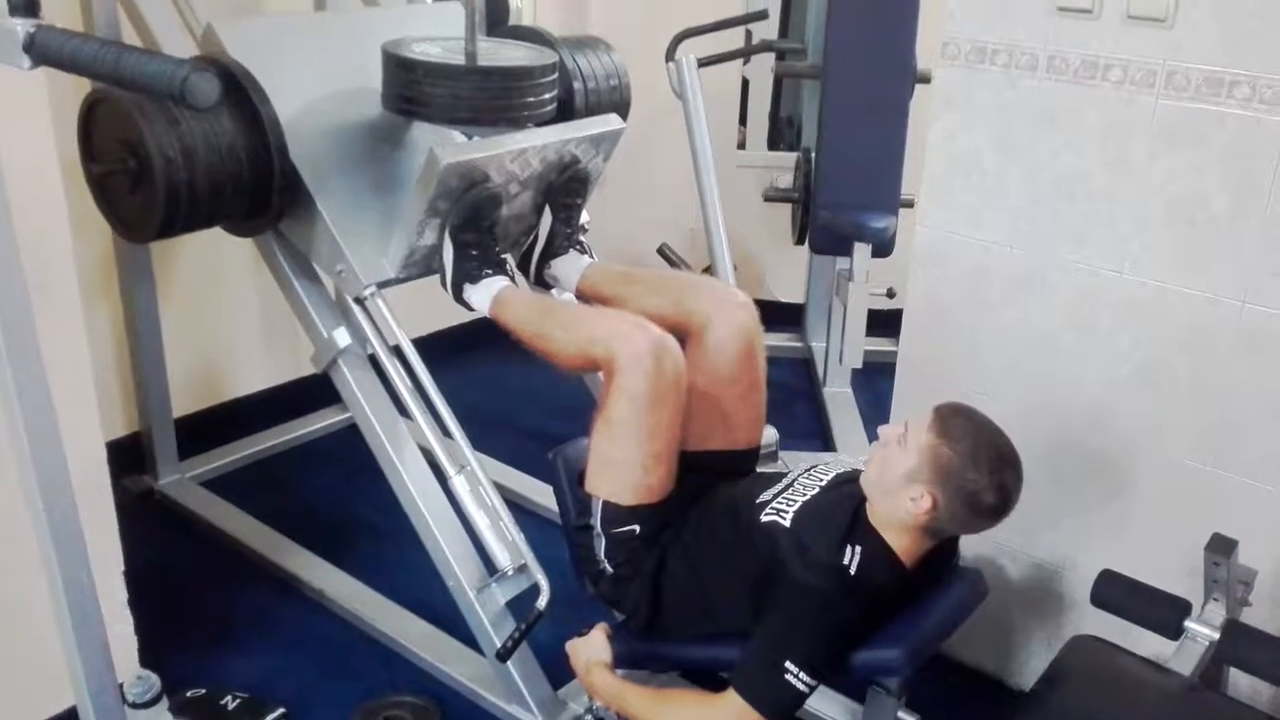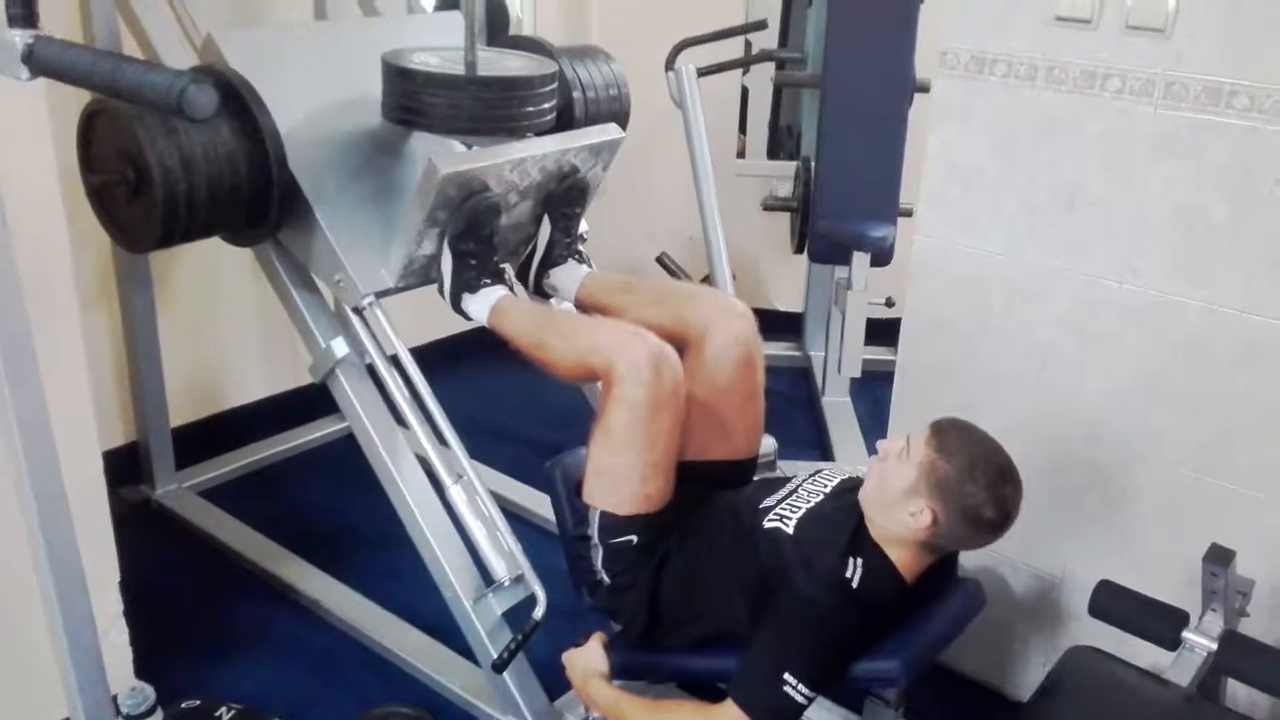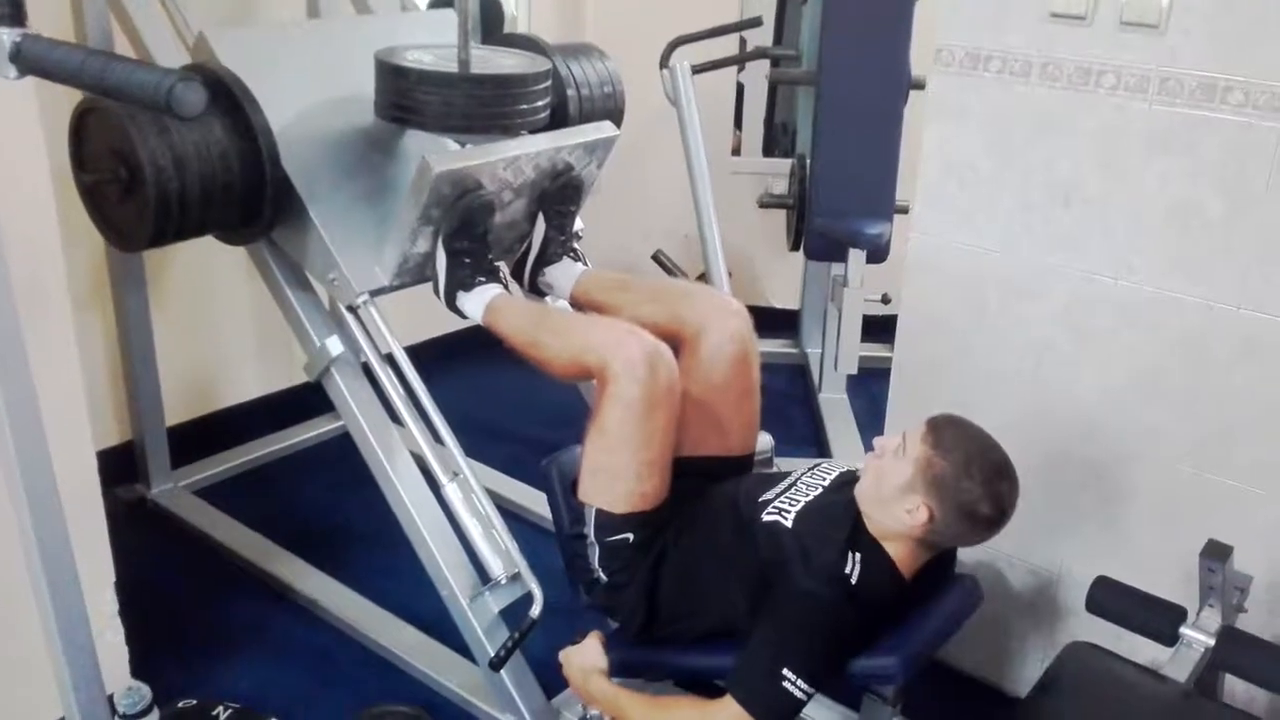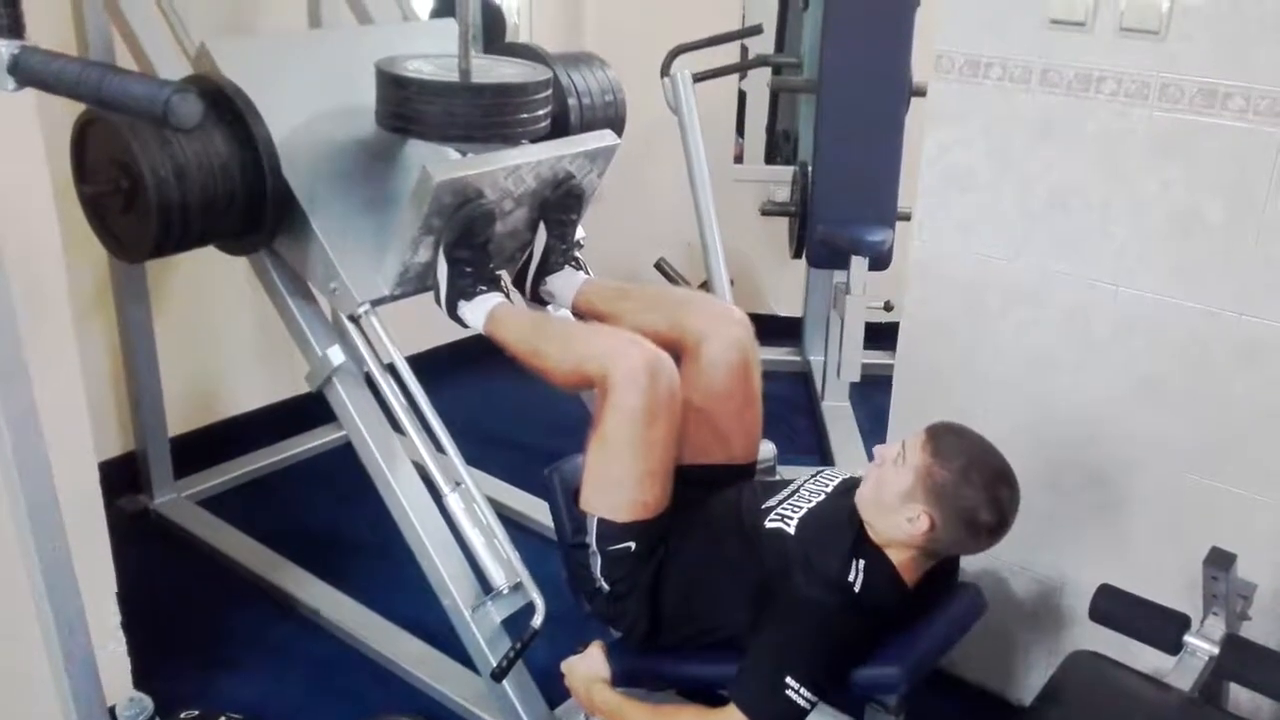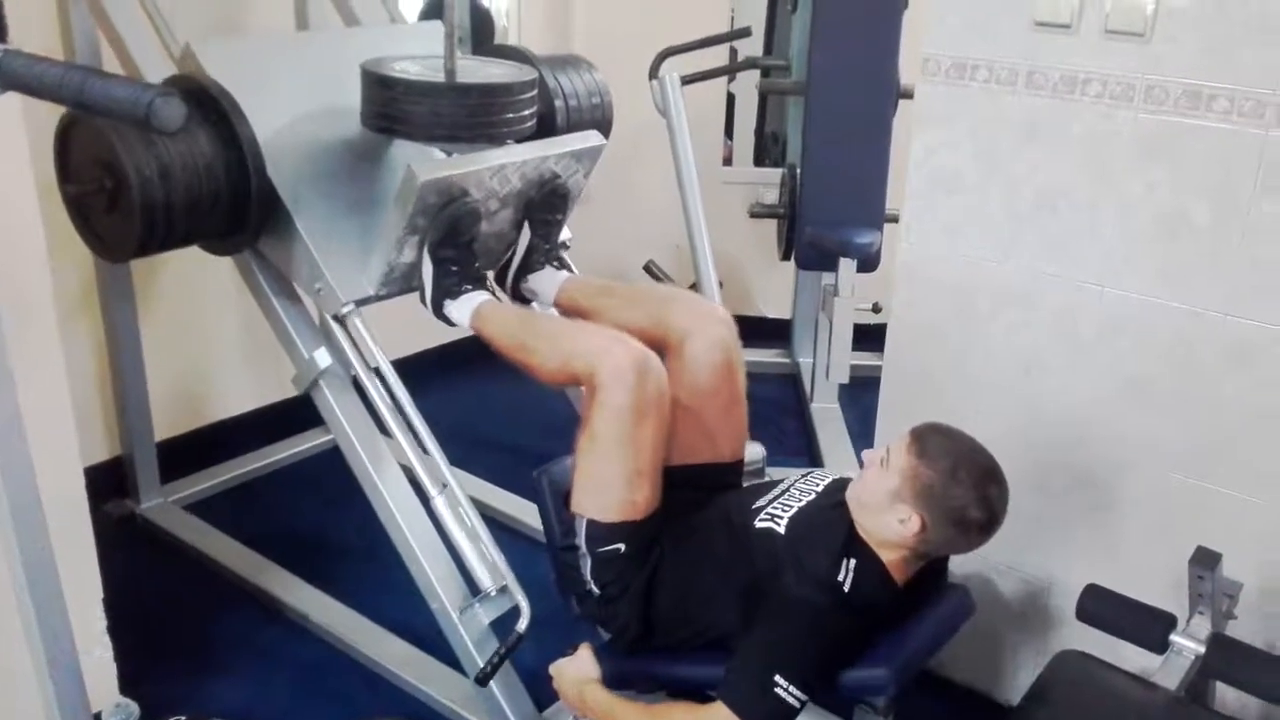
dt=0.3s
person 1, frame 1
left shoulder: (831, 591)
right shoulder: (923, 531)
left hip: (639, 565)
right hip: (716, 501)
left knee: (643, 348)
right knee: (726, 313)
left ankle: (487, 288)
right ankle: (564, 265)
person 1, frame 2
left shoulder: (829, 603)
right shoulder: (919, 548)
left hip: (638, 572)
right hip: (713, 508)
left knee: (642, 359)
right knee: (726, 324)
left ankle: (485, 298)
right ankle: (564, 273)
person 1, frame 3
left shoulder: (828, 598)
right shoulder: (916, 541)
left hip: (634, 571)
right hip: (707, 502)
left knee: (636, 356)
right knee: (721, 321)
left ankle: (480, 295)
right ankle: (558, 270)
person 1, frame 4
left shoulder: (829, 607)
right shoulder: (921, 551)
left hip: (635, 580)
right hip: (711, 508)
left knee: (636, 366)
right knee: (721, 331)
left ankle: (481, 305)
right ankle: (560, 280)
person 1, frame 5
left shoulder: (821, 607)
right shoulder: (910, 548)
left hip: (629, 581)
right hip: (703, 515)
left knee: (624, 363)
right knee: (702, 326)
left ankle: (468, 302)
right ankle: (541, 280)
